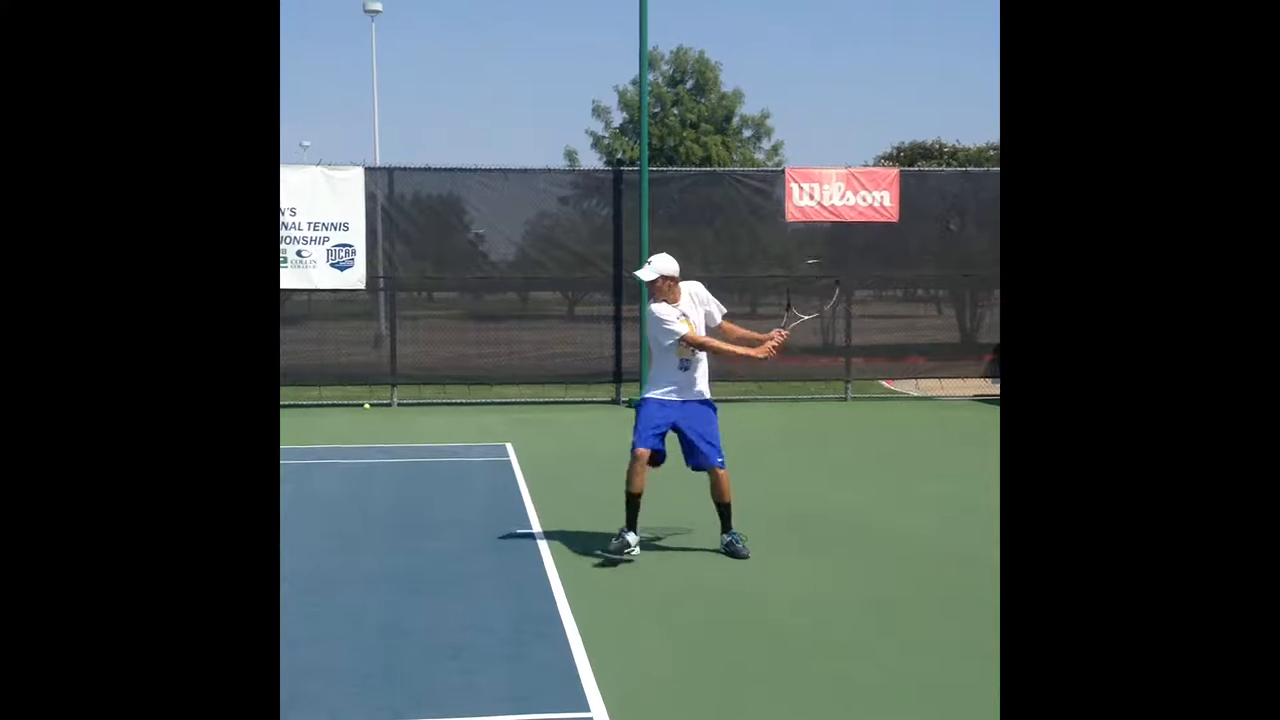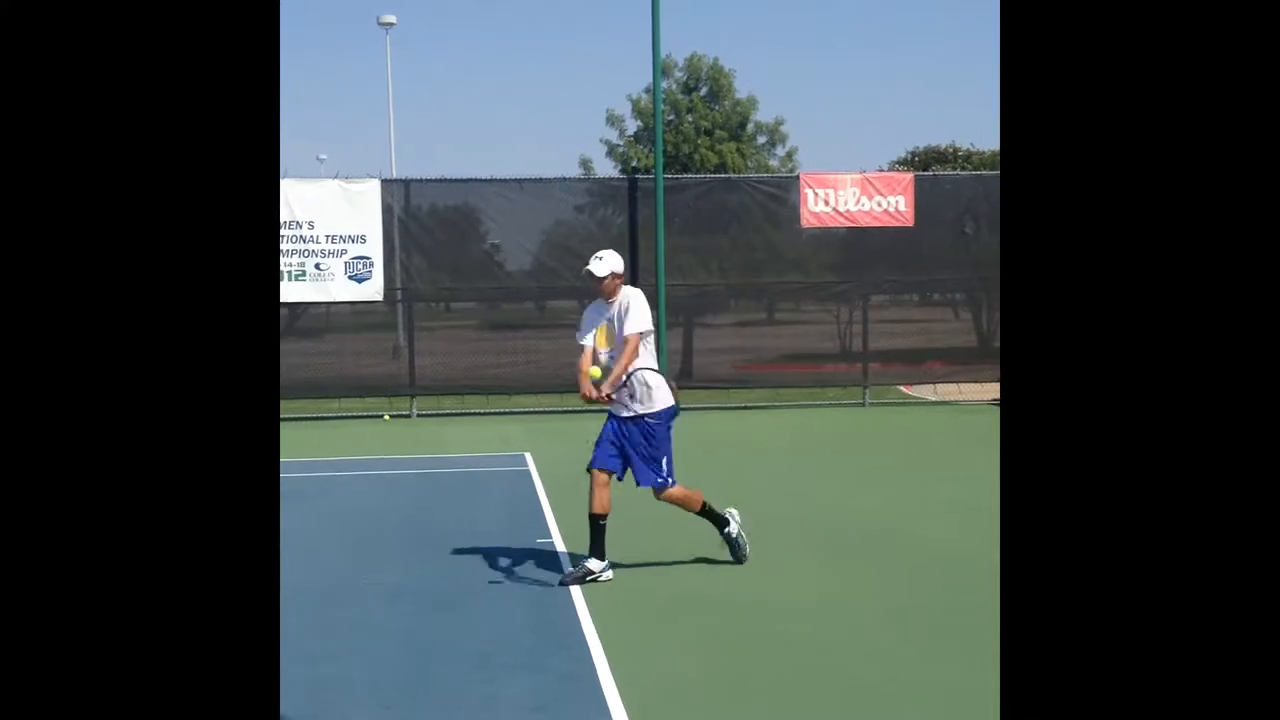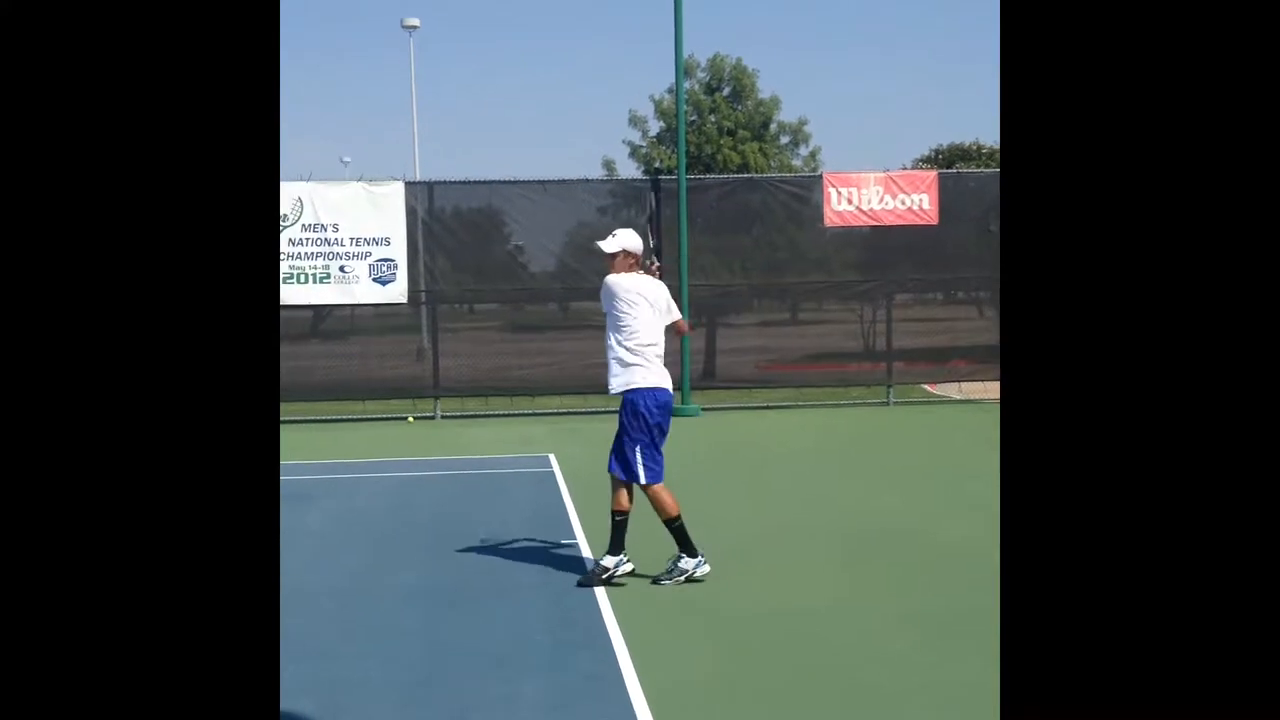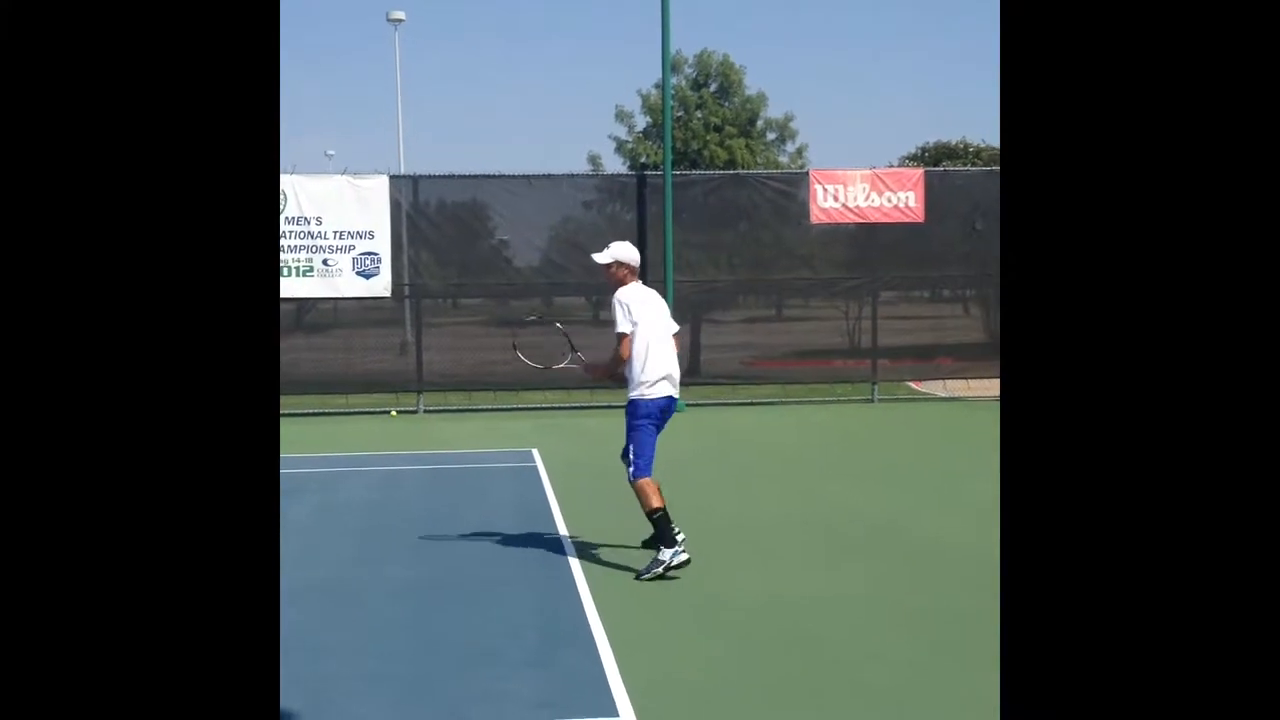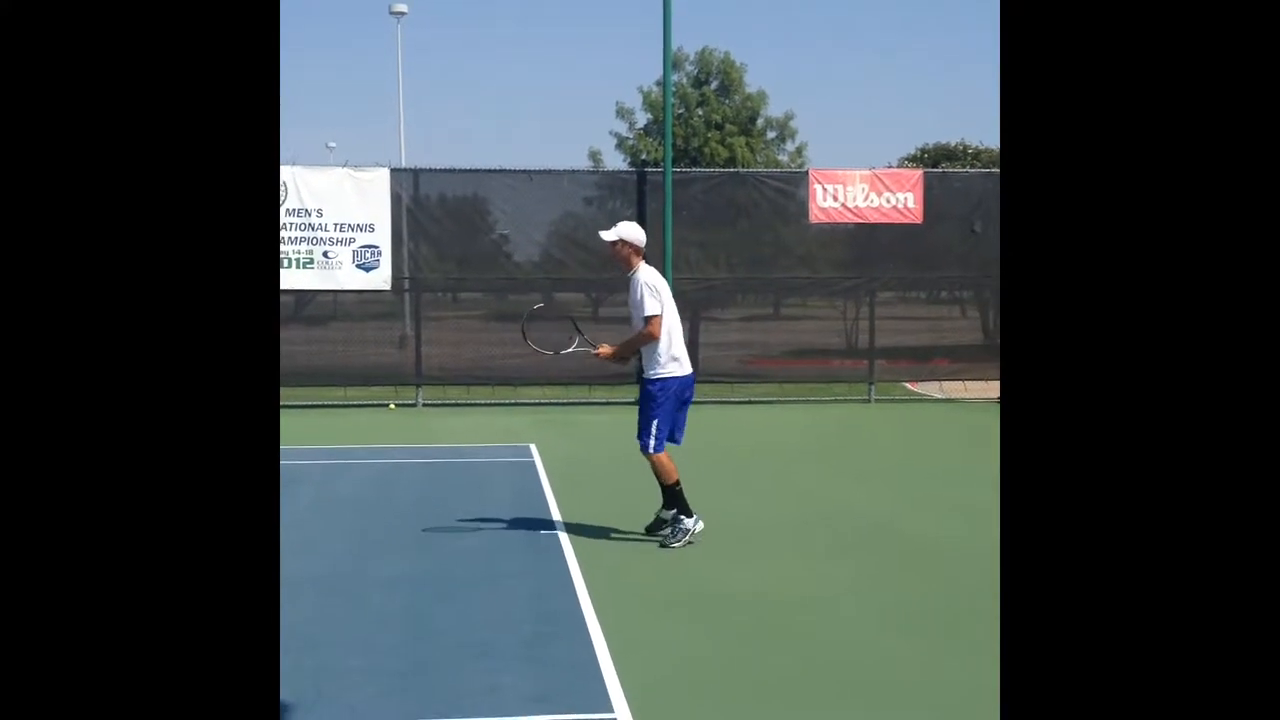
dt=0.4s
person 1, frame 1
left shoulder: (696, 291)
right shoulder: (657, 311)
left elbow: (724, 326)
right elbow: (703, 344)
left wrist: (764, 338)
right wrist: (751, 353)
left hip: (696, 399)
right hip: (658, 398)
left knee: (717, 469)
right knee: (640, 454)
left ankle: (728, 533)
right ankle: (629, 535)
person 1, frame 2
left shoulder: (632, 299)
right shoulder: (591, 313)
left elbow: (631, 349)
right elbow: (586, 358)
left wrist: (609, 383)
right wrist: (585, 384)
left hip: (651, 411)
right hip: (619, 412)
left knee: (664, 489)
right knee: (599, 475)
left ankle: (726, 524)
right ankle: (597, 561)
person 1, frame 3
left shoulder: (613, 284)
right shoulder: (658, 287)
right elbow: (681, 326)
left hip: (640, 390)
right hip: (660, 391)
left knee: (649, 479)
right knee: (622, 473)
left ankle: (691, 557)
right ankle: (615, 558)
person 1, frame 4
left shoulder: (624, 296)
right shoulder: (653, 296)
left elbow: (624, 352)
right elbow: (672, 344)
left wrist: (605, 370)
left hip: (648, 395)
right hip: (666, 391)
left knee: (639, 473)
right knee: (636, 463)
left ankle: (671, 548)
right ankle: (667, 530)
person 1, frame 5
left shoulder: (644, 280)
right shoulder: (640, 277)
left elbow: (653, 331)
left wrist: (616, 350)
right wrist: (624, 350)
left hip: (667, 375)
right hip: (666, 373)
left knee: (651, 447)
right knee: (653, 444)
left ankle: (687, 518)
right ankle: (672, 510)
